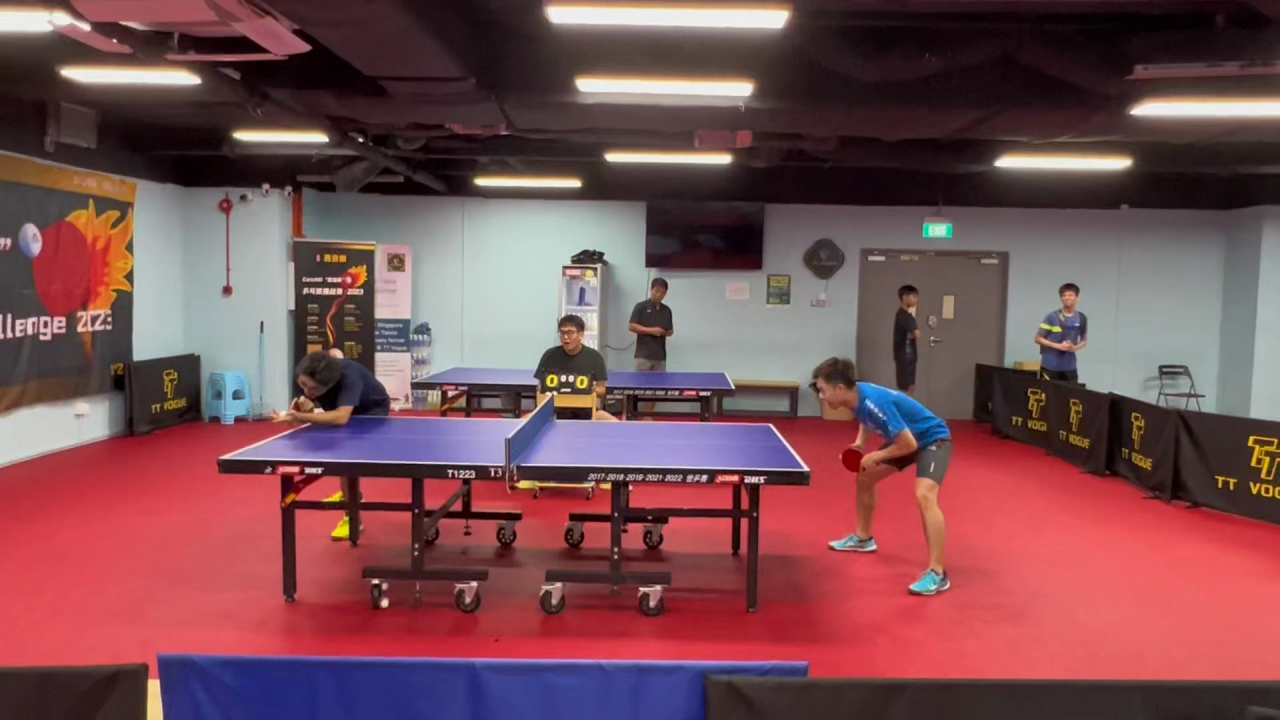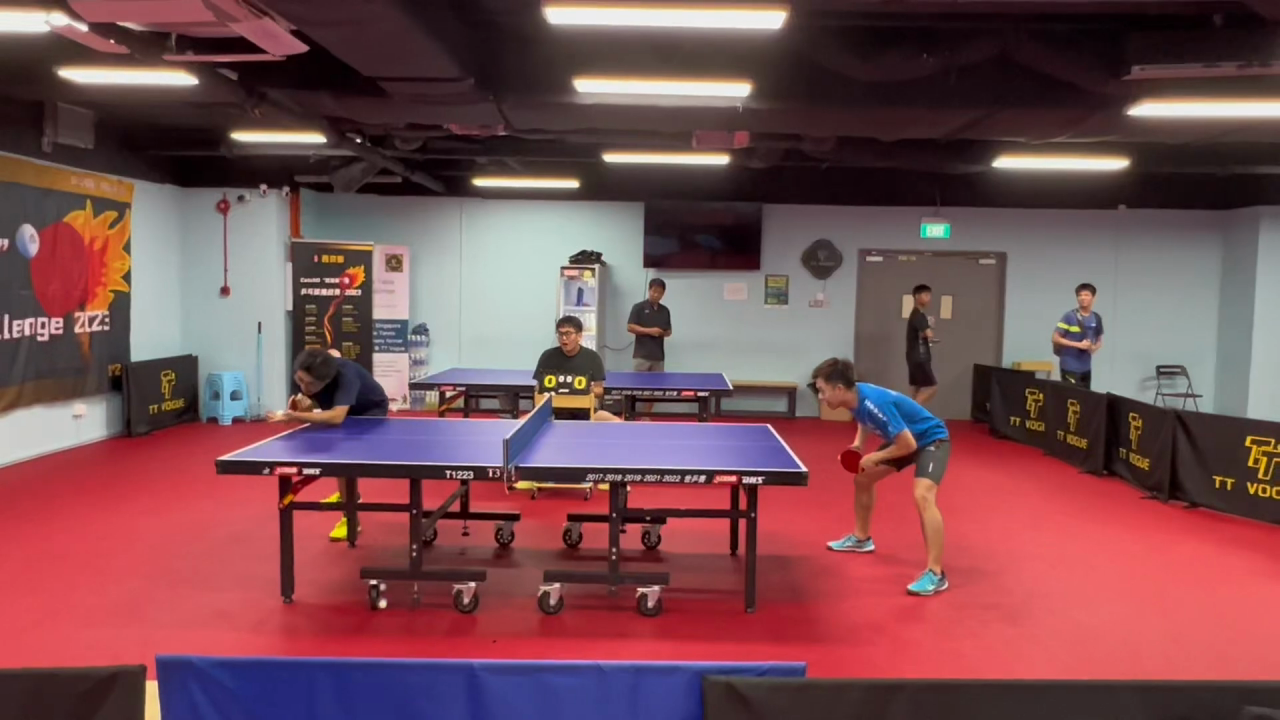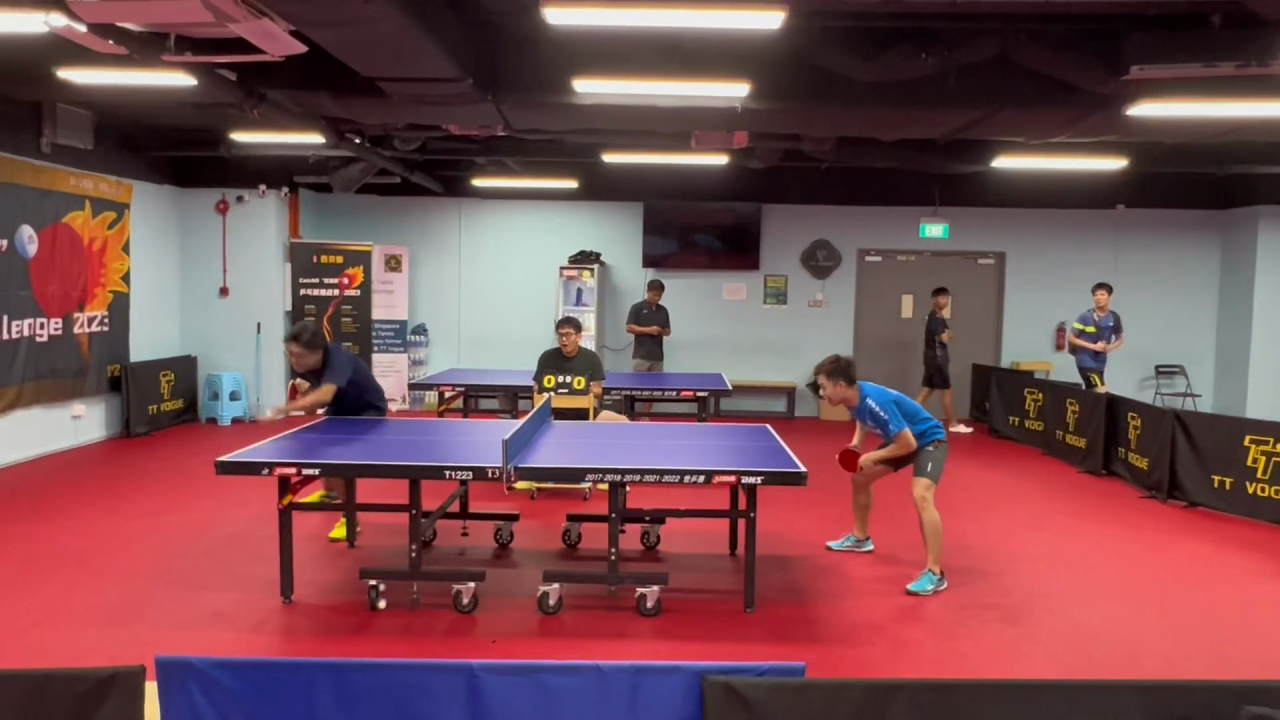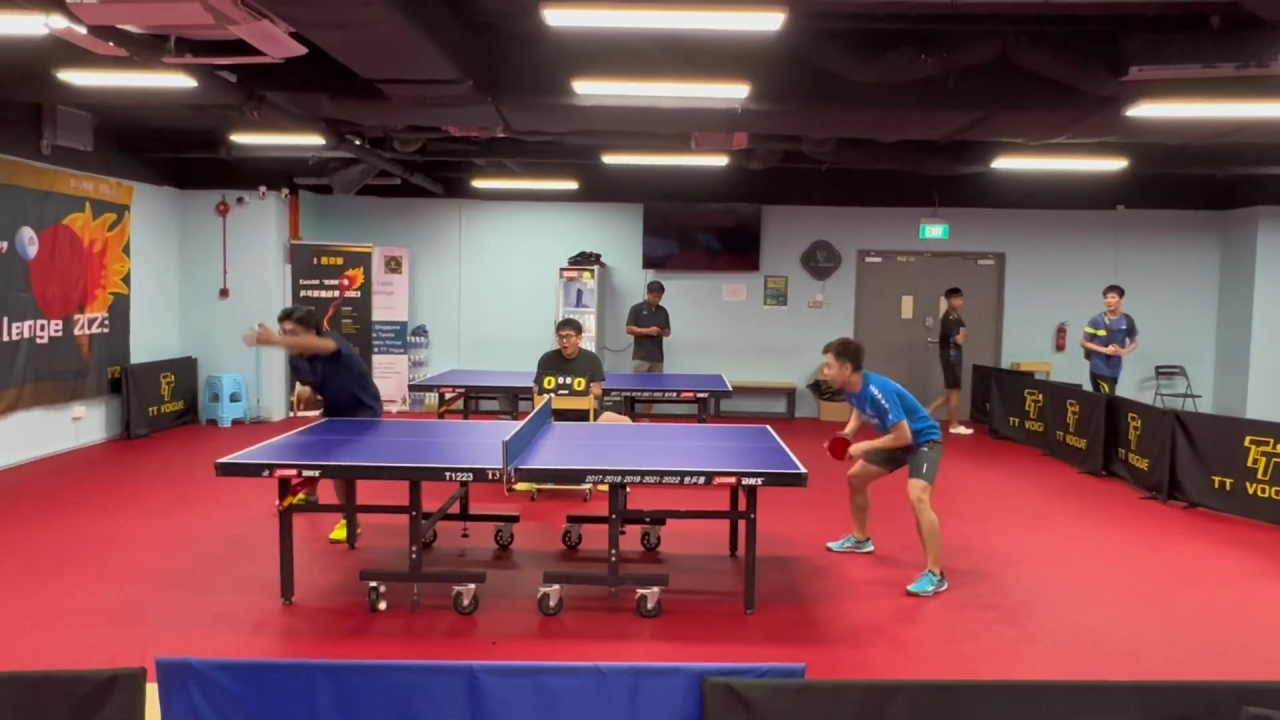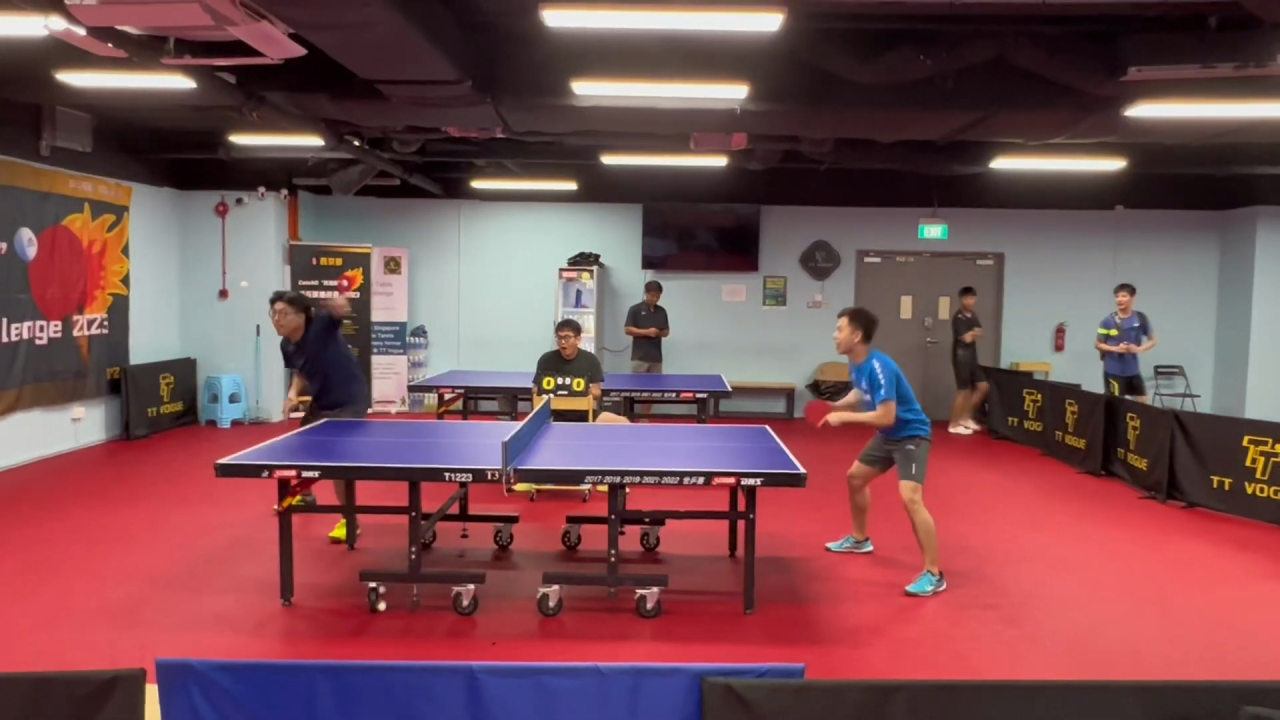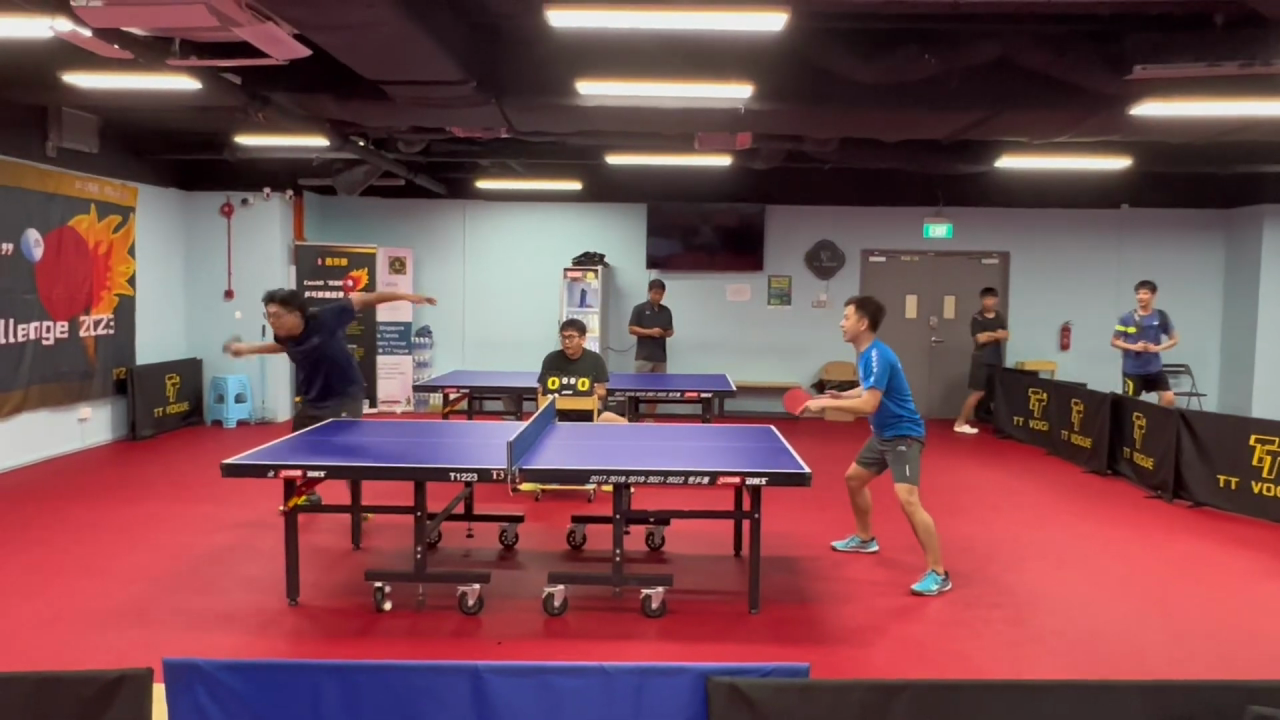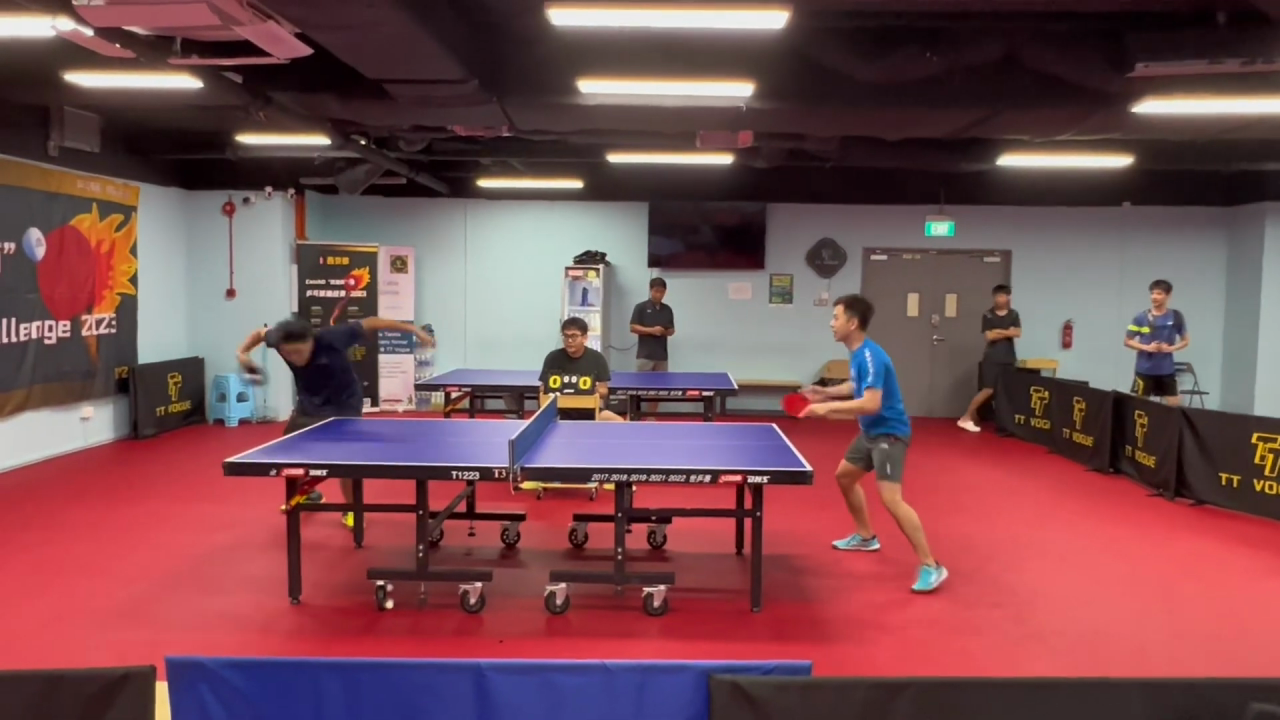
dt=0.2s
person 1, frame 1
left shoulder: (876, 404)
right shoulder: (856, 394)
left elbow: (909, 445)
right elbow: (868, 421)
left wrist: (875, 457)
right wrist: (859, 443)
left hip: (933, 440)
right hip: (905, 438)
left knee: (924, 496)
right knee: (864, 477)
left ankle: (937, 574)
right ankle: (863, 537)
person 1, frame 2
left shoulder: (876, 405)
right shoulder: (855, 395)
left elbow: (908, 445)
right elbow: (866, 421)
left wrist: (873, 457)
right wrist: (858, 444)
left hip: (931, 440)
right hip: (904, 438)
left knee: (923, 496)
right knee: (862, 477)
left ankle: (935, 574)
right ankle: (861, 538)
person 1, frame 3
left shoulder: (877, 403)
right shoulder: (854, 395)
left elbow: (908, 445)
right elbow: (863, 420)
left wrist: (872, 457)
right wrist: (855, 443)
left hip: (929, 441)
right hip: (903, 438)
left knee: (921, 496)
right knee: (860, 477)
left ankle: (935, 573)
right ankle: (860, 538)
person 1, frame 4
left shoulder: (879, 392)
right shoulder: (852, 386)
left elbow: (903, 437)
right elbow: (860, 410)
left wrist: (864, 446)
right wrist: (848, 432)
left hip: (923, 441)
right hip: (897, 438)
left knee: (917, 497)
right knee: (855, 477)
left ankle: (935, 574)
right ankle: (860, 539)
person 1, frame 5
left shoulder: (880, 368)
right shoulder: (856, 362)
left elbow: (885, 417)
left wrist: (844, 417)
right wrist: (839, 406)
left hip: (912, 435)
right hip: (888, 436)
left knee: (910, 497)
right knee: (855, 478)
left ankle: (934, 574)
right ankle: (860, 539)
person 1, frame 6
left shoulder: (878, 357)
right shoulder: (864, 353)
left elbow: (868, 405)
left wrist: (825, 404)
right wrist: (839, 395)
left hip: (904, 436)
right hip: (882, 434)
left knee: (908, 500)
right knee: (853, 479)
left ankle: (938, 573)
right ankle: (865, 538)
person 1, frame 7
left shoulder: (871, 356)
right shoulder: (857, 353)
left elbow: (871, 404)
left wrist: (828, 407)
right wrist: (826, 392)
left hip: (890, 433)
right hip: (870, 432)
left knee: (891, 499)
right knee: (844, 476)
left ankle: (930, 565)
right ankle: (865, 536)
person 2, frame 1
left shoulder: (349, 377)
right shoulder: (307, 378)
left elbow: (341, 417)
left wrist: (300, 417)
right wrist: (306, 405)
left hip: (372, 410)
right hip: (341, 408)
right ankle: (349, 493)
person 2, frame 2
left shoulder: (345, 376)
right shoulder: (304, 377)
left elbow: (337, 416)
left wrist: (295, 416)
right wrist: (304, 404)
left hip: (371, 411)
right hip: (341, 411)
right ankle: (347, 494)
person 2, frame 3
left shoulder: (337, 359)
right shoulder: (301, 365)
left elbow: (325, 395)
right elbow: (311, 406)
left wrist: (287, 409)
right wrist: (304, 392)
left hip: (369, 411)
right hip: (341, 409)
right ankle: (330, 492)
person 2, frame 4
left shoulder: (330, 341)
right shoulder: (298, 358)
left elbow: (318, 346)
right elbow: (311, 398)
left wrist: (275, 341)
right wrist: (304, 394)
left hip: (363, 411)
right hip: (334, 412)
left ankle: (350, 521)
right ankle: (308, 497)
person 2, frame 5
left shoulder: (323, 325)
right shoulder: (287, 345)
left elbow: (339, 308)
left wrist: (339, 303)
right wrist: (293, 394)
left hip: (350, 404)
right hip: (321, 405)
left ankle: (349, 520)
right ankle: (305, 497)
person 2, frame 6
left shoulder: (325, 319)
right shoulder: (283, 333)
left elbow: (363, 299)
left wrist: (406, 296)
right wrist: (248, 349)
left hip: (345, 396)
right hip: (312, 399)
right ankle: (309, 495)
person 2, frame 7
left shoulder: (332, 337)
right shoulder: (282, 341)
left elbow: (372, 323)
right elbow: (261, 333)
left wrist: (414, 330)
right wrist: (242, 353)
left hip: (343, 404)
right hip: (309, 405)
left ankle: (350, 509)
right ankle: (310, 494)
